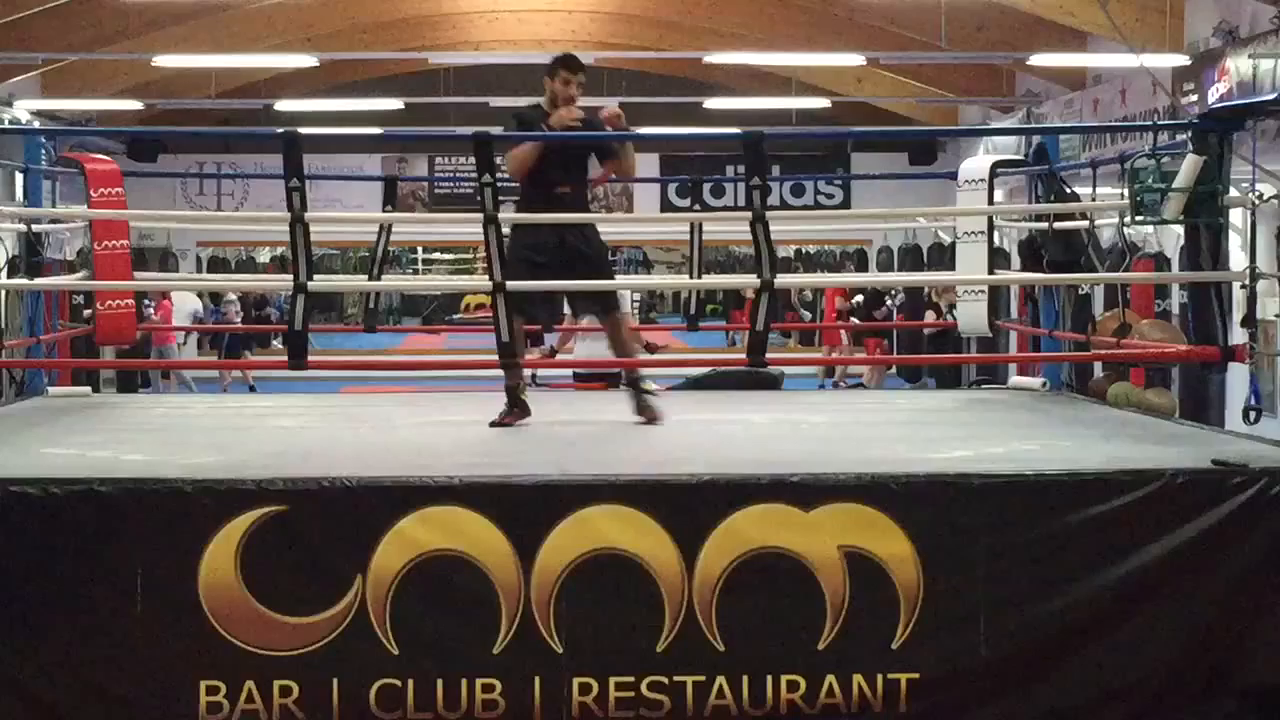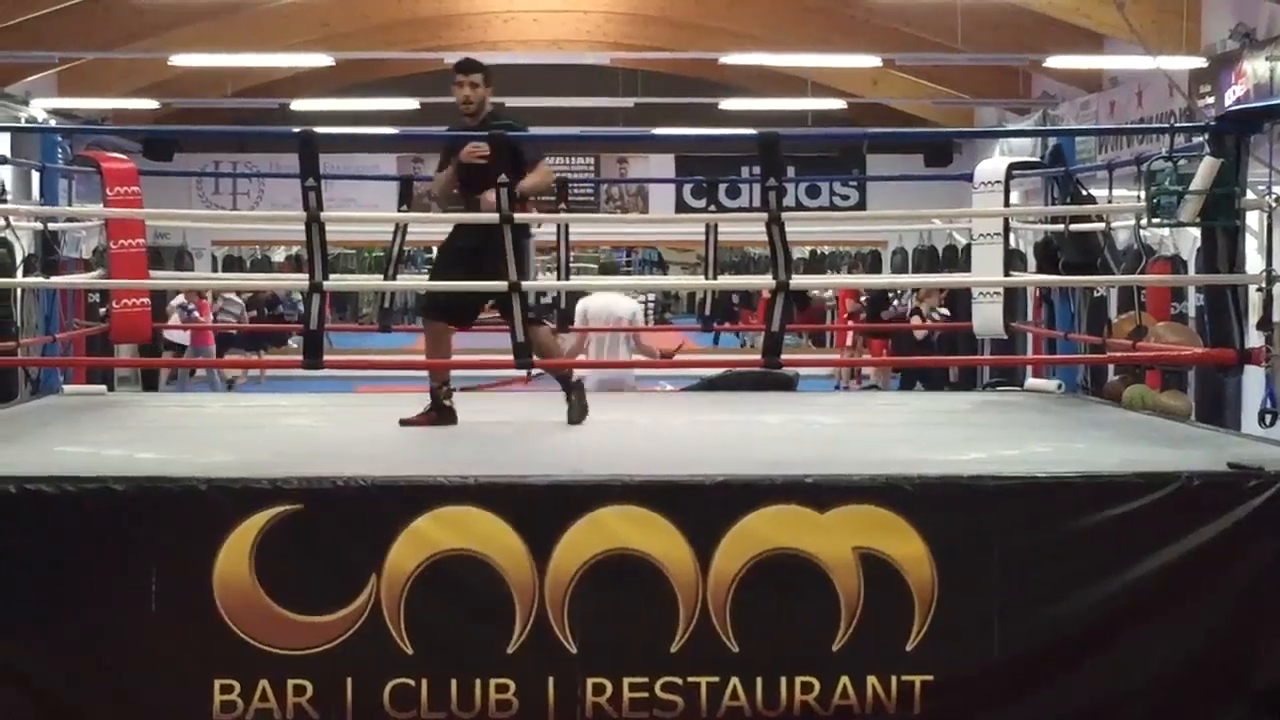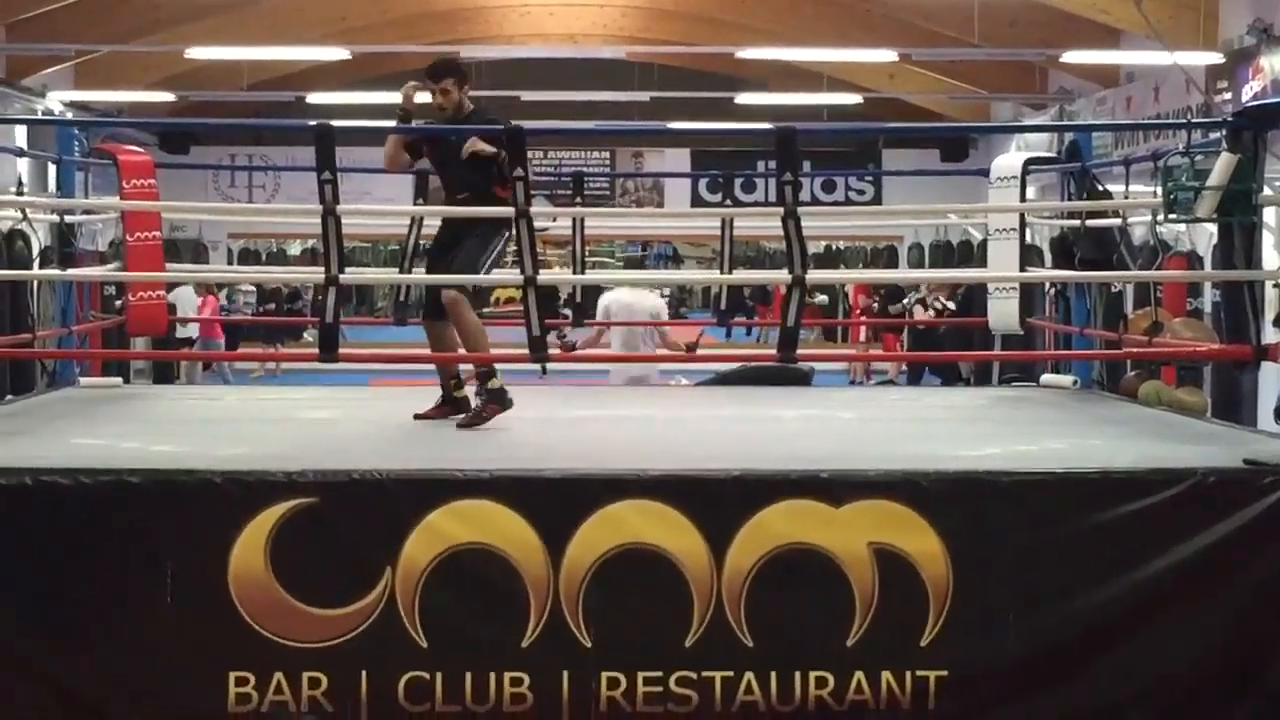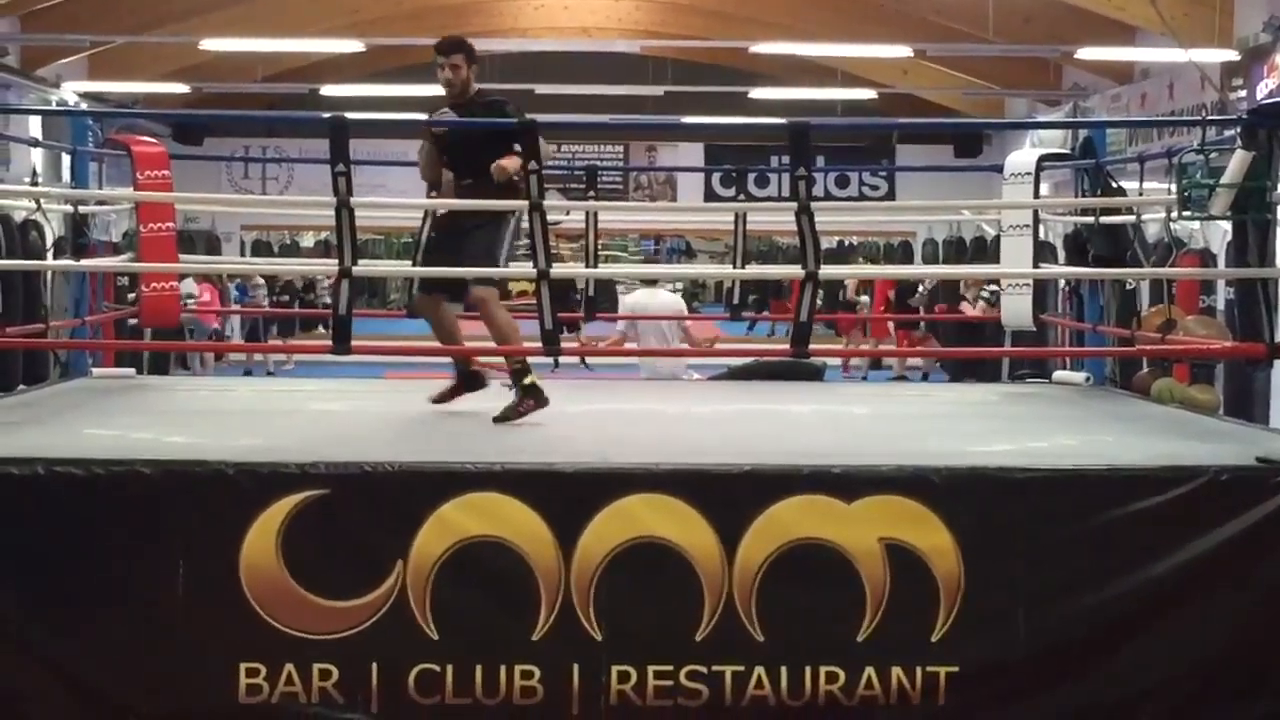
dt=0.5s
person 1, frame 1
left shoulder: (589, 123)
right shoulder: (524, 120)
left elbow: (625, 173)
right elbow: (514, 169)
left wrist: (619, 130)
right wrist: (547, 128)
left hip: (577, 228)
right hip: (533, 230)
left knee: (612, 313)
right knee: (512, 318)
left ankle: (638, 390)
right ankle: (516, 400)
person 1, frame 2
left shoulder: (510, 129)
right shoulder: (454, 135)
left elbow: (544, 177)
right elbow: (439, 191)
left wrist: (509, 190)
right wrist: (458, 162)
left hip: (507, 233)
right hip: (468, 233)
left knee: (526, 321)
right knee: (435, 317)
left ankle: (573, 388)
right ankle: (440, 404)
person 1, frame 3
left shoulder: (488, 123)
right shoulder: (434, 128)
right elbow: (393, 164)
left wrist: (494, 152)
right wrist: (404, 114)
left hip: (490, 226)
right hip: (454, 227)
left knee: (454, 297)
right knee: (435, 317)
left ankle: (491, 390)
right ankle: (454, 395)
person 1, frame 4
left shoulder: (496, 108)
right shoulder: (444, 116)
left elbow: (542, 150)
right elbow: (429, 176)
left wrist: (516, 161)
right wrist: (432, 136)
left hip: (496, 213)
right hip: (459, 214)
left knee: (481, 294)
right knee: (427, 297)
left ankle: (527, 388)
right ankle: (467, 372)
